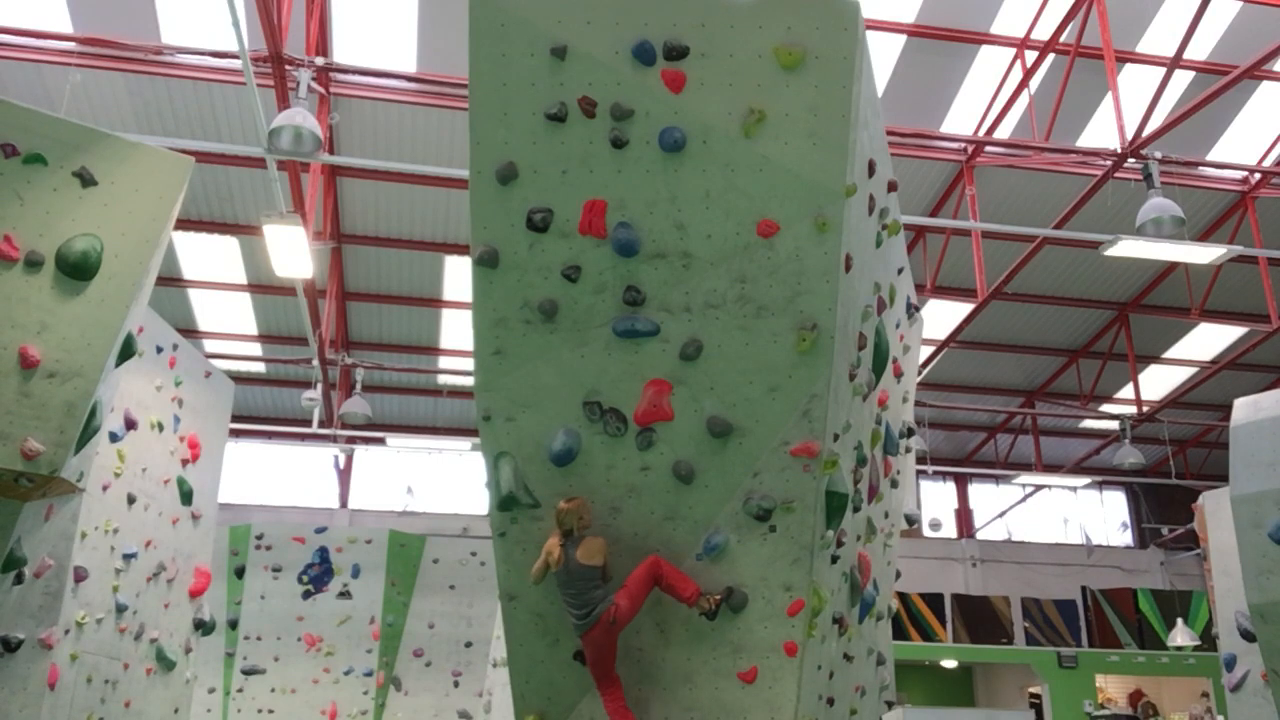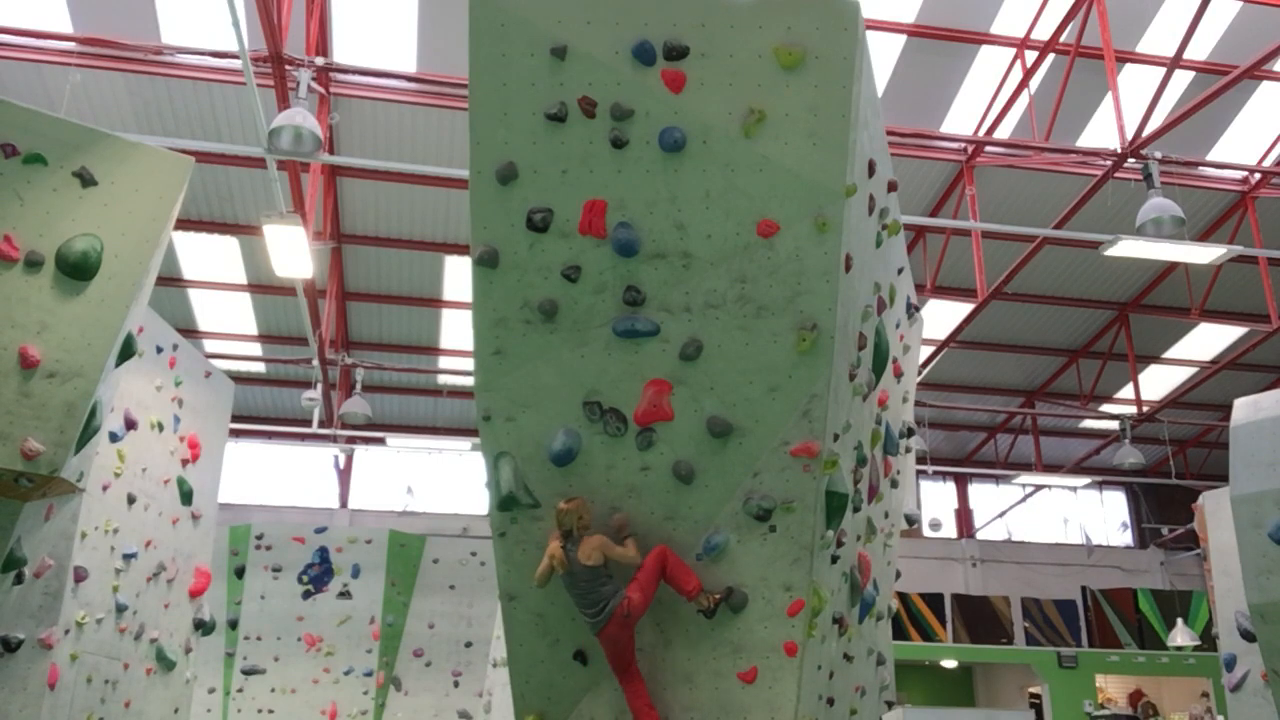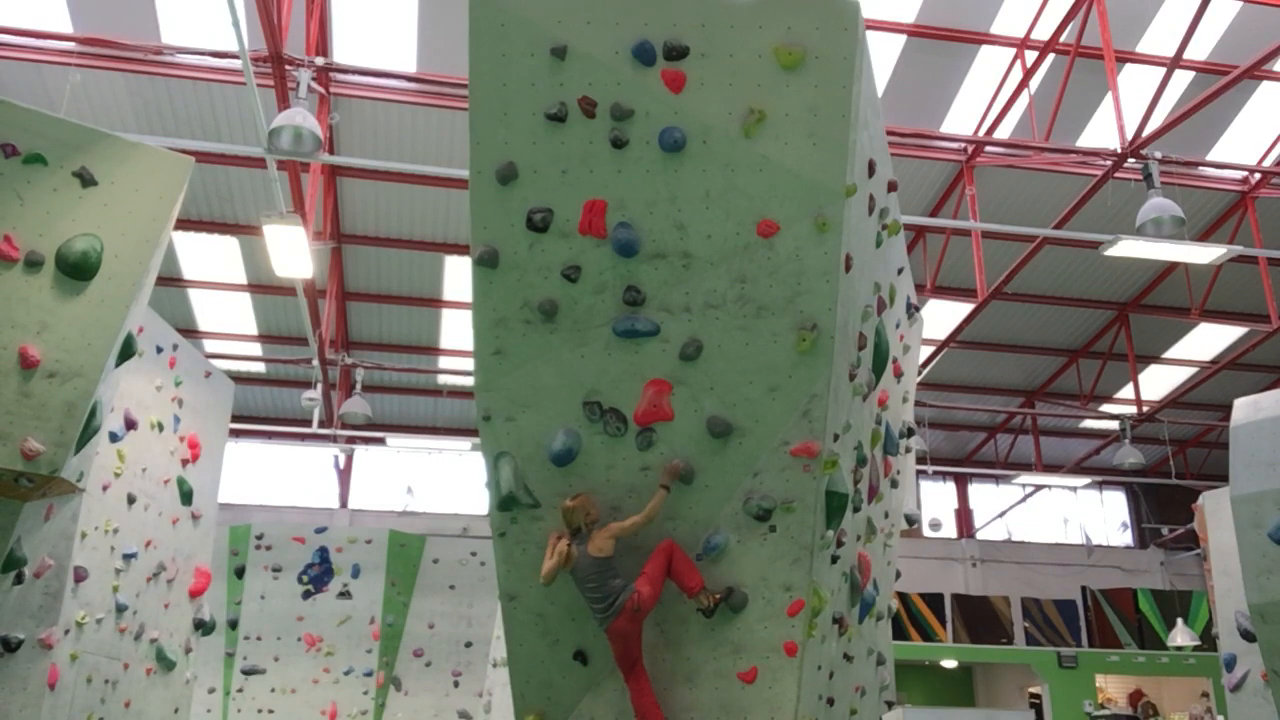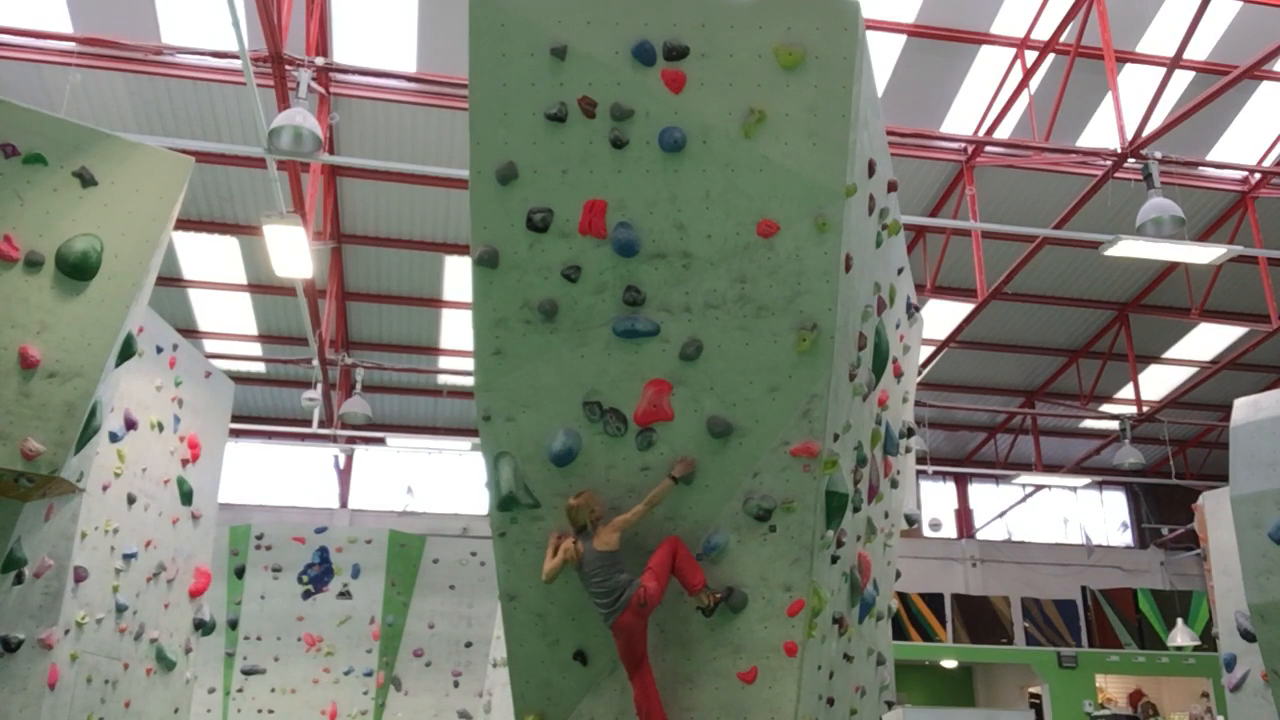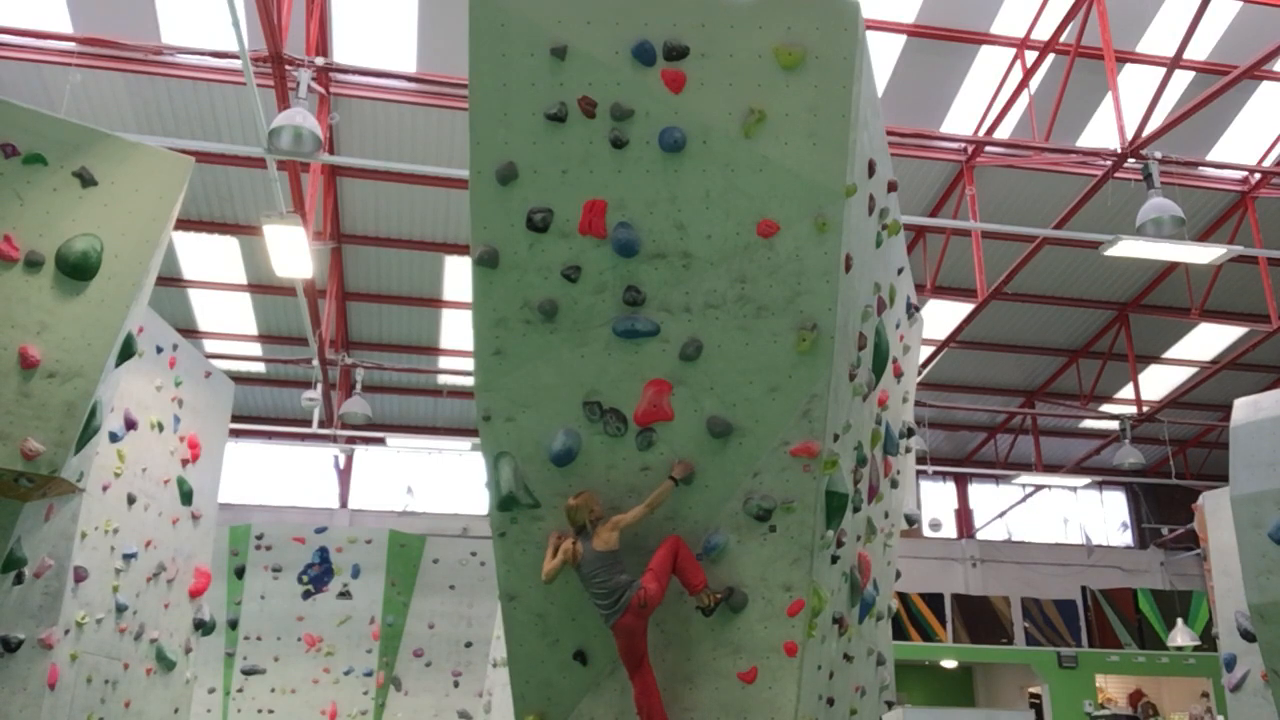
dt=0.2s
person 1, frame 1
left shoulder: (552, 546)
right shoulder: (596, 544)
left elbow: (535, 579)
left hip: (589, 633)
right hip: (612, 613)
left knee: (609, 689)
right knee: (654, 565)
right ankle: (702, 602)
person 1, frame 2
left shoulder: (555, 550)
right shoulder: (596, 542)
left elbow: (539, 582)
right elbow: (636, 559)
right wrist: (625, 533)
left hip: (604, 629)
right hip: (625, 607)
left knee: (630, 682)
right knee: (661, 554)
right ankle: (703, 600)
person 1, frame 3
left shoulder: (563, 548)
right shoulder: (605, 534)
left elbow: (545, 579)
right elbow: (647, 516)
left wrist: (551, 546)
right wrist: (666, 483)
left hip: (614, 625)
right hip: (634, 602)
left knee: (635, 678)
right knee: (667, 548)
right ankle: (702, 599)
person 1, frame 4
left shoulder: (569, 547)
right shoulder: (610, 529)
left elbow: (546, 576)
right elbow: (648, 503)
left wrist: (551, 547)
right wrist: (675, 475)
left hip: (619, 622)
right hip: (640, 597)
left knee: (639, 676)
right knee: (672, 544)
right ankle: (703, 596)
person 1, frame 5
left shoulder: (568, 547)
right shoulder: (609, 528)
left elbow: (546, 576)
right elbow: (649, 505)
left wrist: (551, 546)
right wrist: (674, 477)
left hip: (620, 622)
right hip: (640, 598)
left knee: (641, 678)
right knee: (673, 543)
right ankle: (703, 597)
